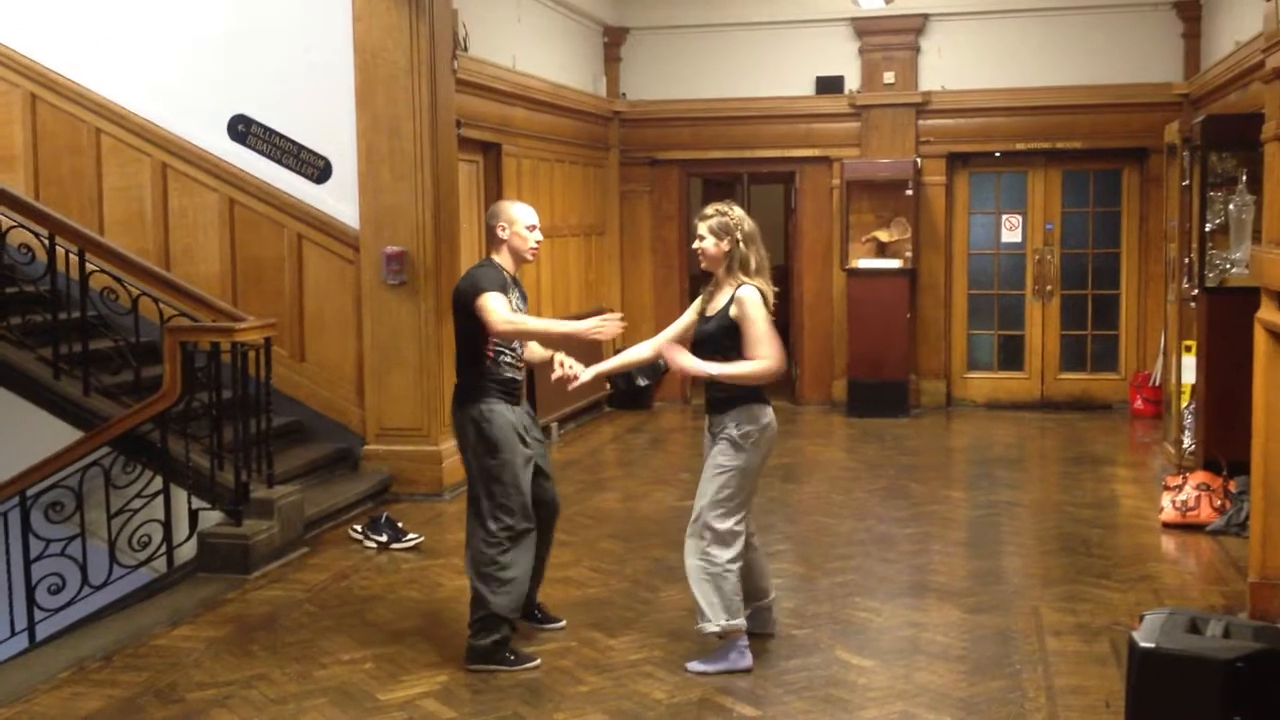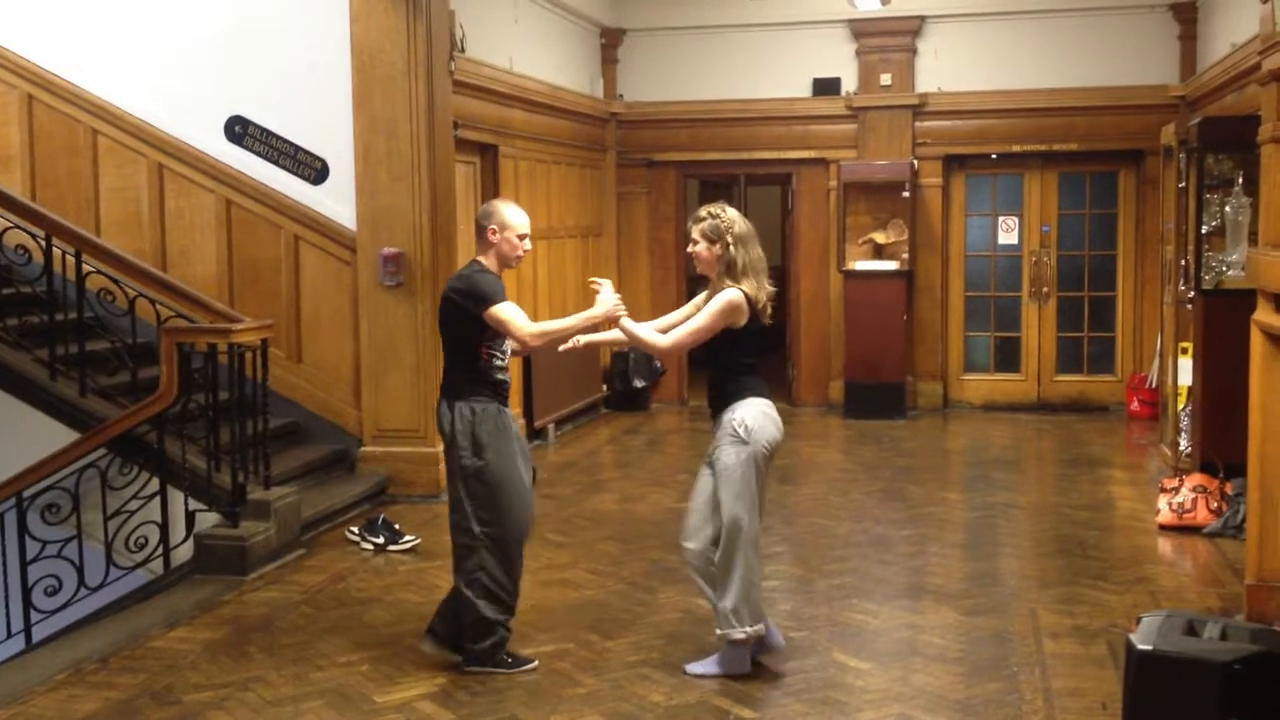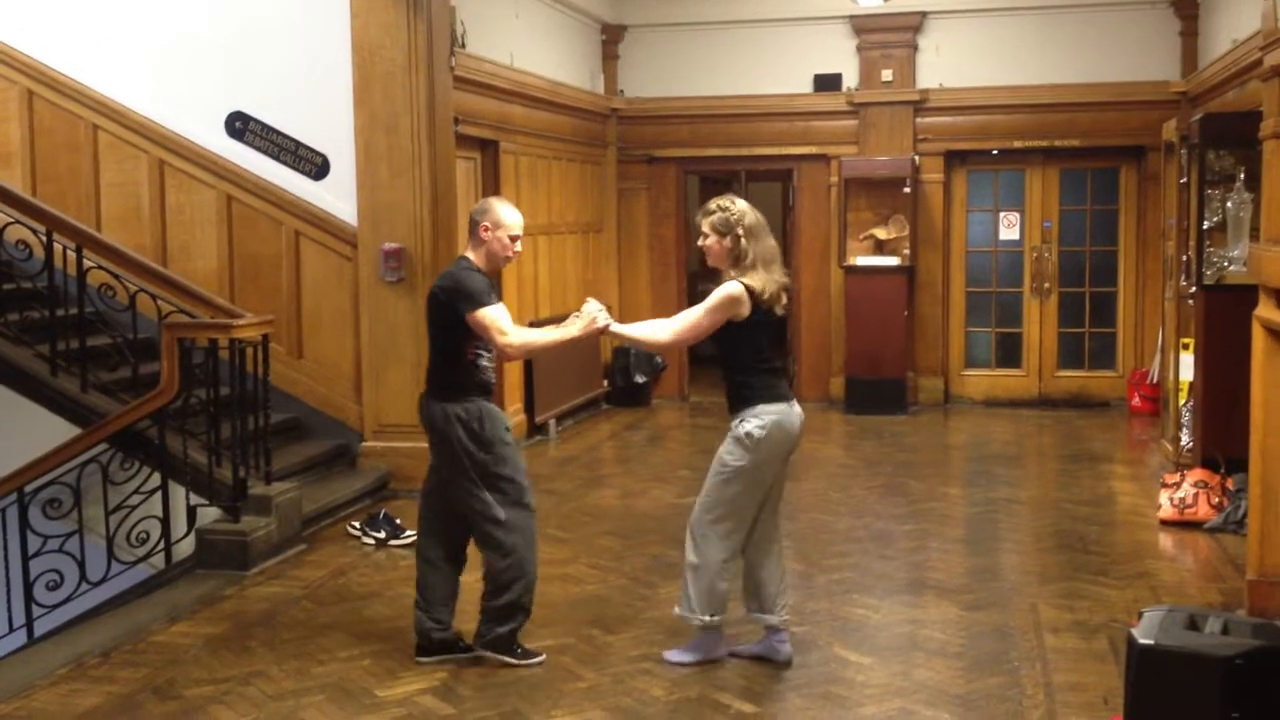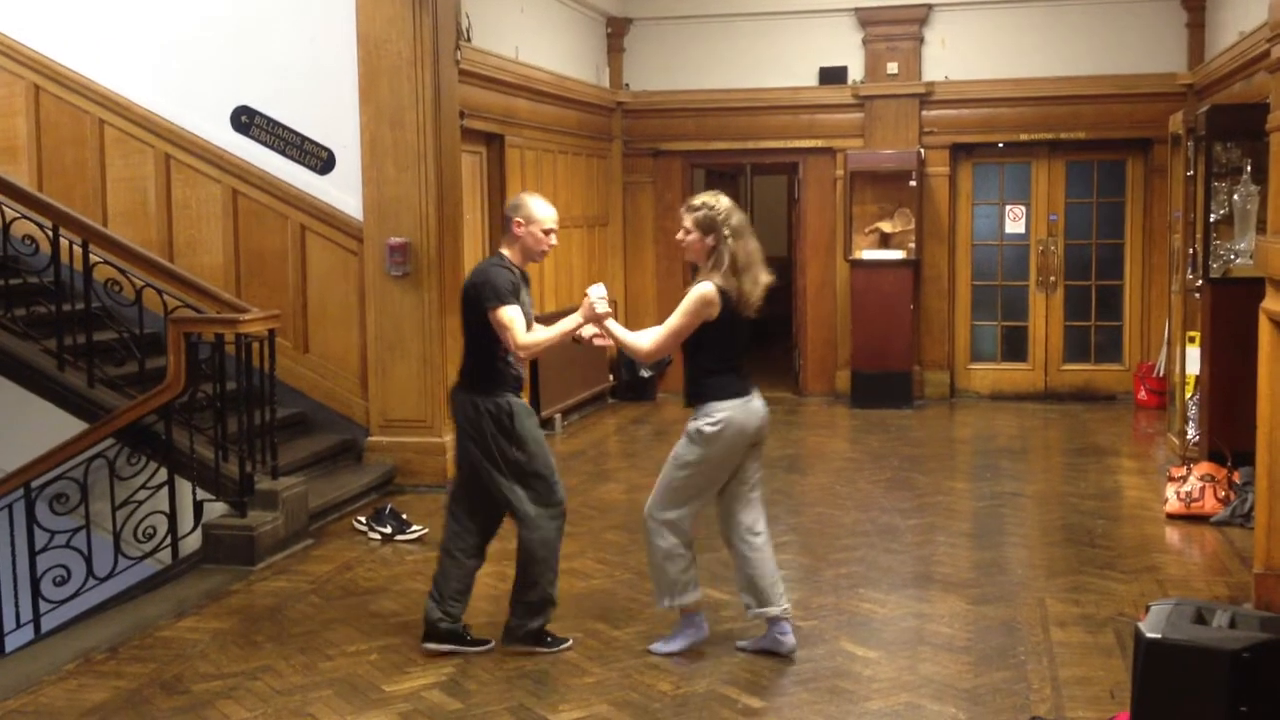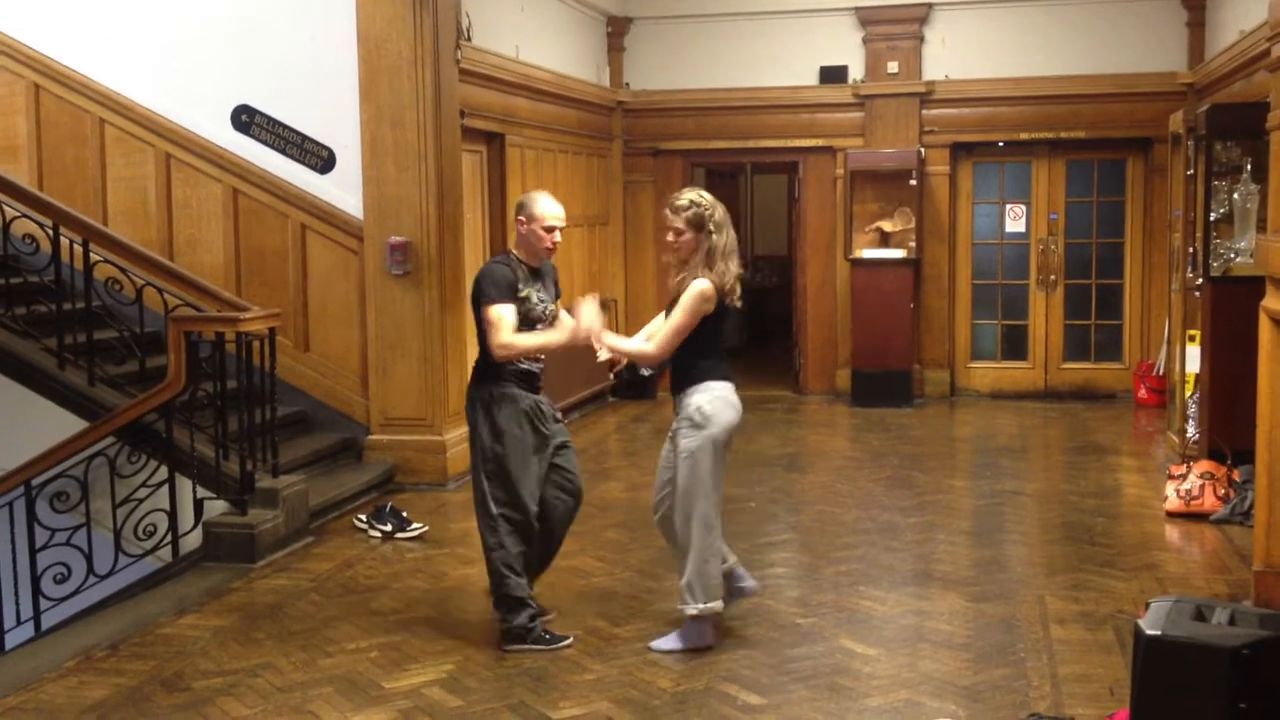
dt=0.3s
person 1, frame 1
left shoulder: (747, 296)
right shoulder: (711, 296)
left elbow: (771, 365)
right elbow: (659, 346)
left wrist: (703, 368)
right wrist: (596, 370)
left hip: (744, 425)
right hip: (724, 424)
left knee: (709, 533)
right knee: (730, 526)
left ankle: (733, 646)
right ankle: (757, 609)
person 1, frame 2
left shoulder: (732, 299)
right shoulder: (714, 295)
left elbow: (666, 345)
right elbow: (658, 326)
left wrist: (615, 316)
right wrist: (590, 338)
left hip: (747, 422)
right hip: (734, 425)
left knee: (736, 538)
right knee: (700, 540)
left ankle: (738, 648)
right ankle: (757, 628)
person 1, frame 3
left shoulder: (735, 292)
right shoulder: (754, 288)
left elbow: (670, 340)
right elbow: (677, 323)
left wrist: (611, 327)
right wrist: (620, 326)
left hip: (760, 421)
right hip: (780, 415)
left knee: (711, 526)
right knee: (760, 532)
left ankle: (709, 636)
right ankle: (775, 635)
person 1, frame 4
left shoulder: (707, 292)
right shoulder: (731, 286)
left elbow: (650, 351)
right elbow: (671, 334)
left wrist: (607, 322)
right wrist: (614, 332)
left hip: (720, 417)
right hip: (746, 410)
left knee: (664, 516)
right knee: (745, 524)
left ankle: (690, 619)
right ankle: (778, 626)
person 1, frame 5
left shoulder: (706, 287)
right shoulder: (692, 278)
left elbow: (655, 352)
right elbow: (667, 323)
left wrist: (603, 339)
right wrist: (618, 343)
left hip: (707, 403)
right hip: (692, 403)
left knee: (695, 513)
right knee: (666, 507)
left ankle: (699, 624)
right ankle: (729, 576)
person 2, frame 1
left shoulder: (513, 285)
right shoulder: (482, 278)
right elbow: (501, 326)
left wrist: (554, 358)
right wrist: (580, 328)
left hip: (513, 410)
right hip: (485, 413)
left knee: (539, 507)
right knee: (505, 521)
left ankle: (521, 600)
right ankle: (487, 643)
person 2, frame 2
left shoulder: (487, 283)
right shoulder: (473, 284)
right elbow: (527, 335)
left wrist: (548, 339)
right wrist: (596, 314)
left hip: (490, 412)
right hip: (472, 415)
left knee: (508, 523)
right knee: (490, 528)
left ankle: (450, 628)
right ankle: (481, 645)
person 2, frame 3
left shoulder: (475, 281)
right shoulder: (463, 282)
left elbow: (504, 339)
right elbow: (509, 345)
left wrist: (566, 327)
right wrist: (576, 331)
left hip: (453, 409)
right hip: (462, 412)
left knee: (447, 522)
right knee: (510, 516)
left ankle: (434, 635)
right ankle: (498, 634)
person 2, frame 4
left shoulder: (515, 276)
right shoulder: (494, 278)
left elbow: (527, 330)
right elbow: (521, 346)
left wrist: (579, 332)
right wrist: (578, 319)
left hip: (483, 401)
right hip: (493, 405)
left knee: (472, 515)
right knee: (543, 506)
left ankle: (443, 623)
right ankle: (526, 624)
person 2, frame 5
left shoulder: (547, 272)
right shoulder: (497, 275)
left elbow: (557, 320)
right elbow: (502, 344)
left wrist: (587, 334)
right wrist: (570, 333)
left hip: (532, 392)
right hip: (501, 398)
left knee: (566, 488)
right knee: (512, 509)
left ankle: (514, 590)
right ankle: (520, 623)
